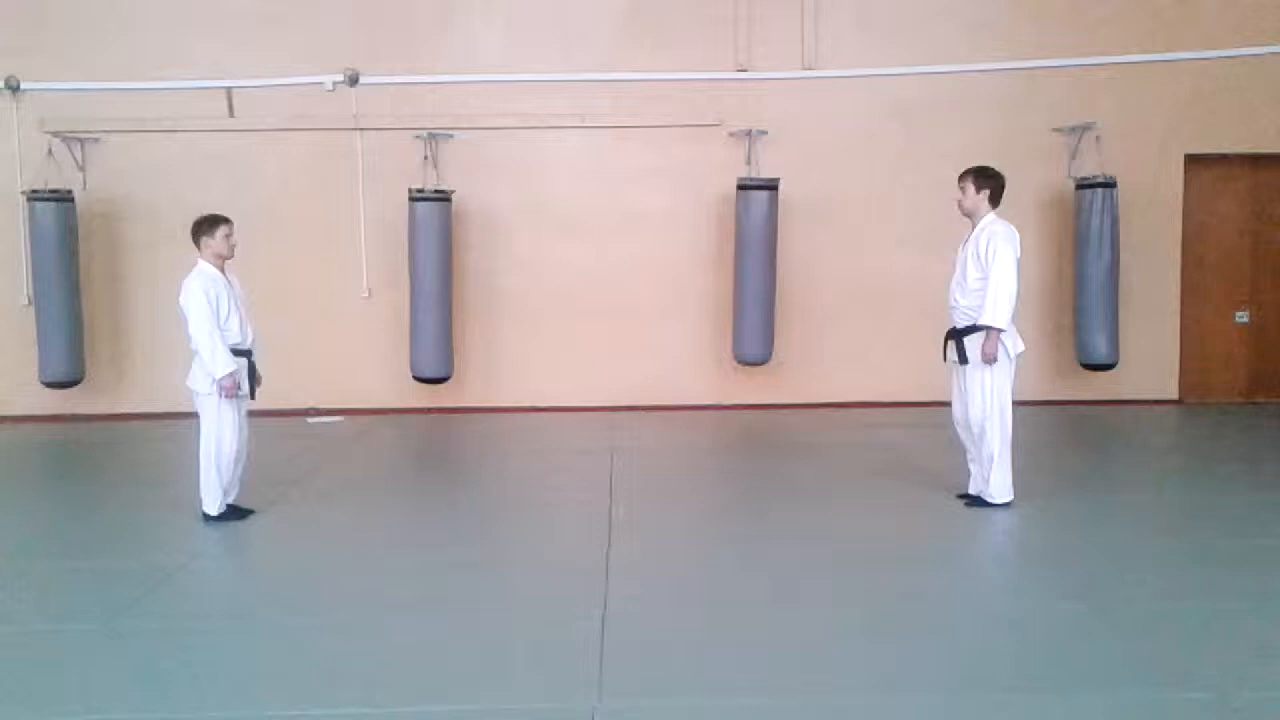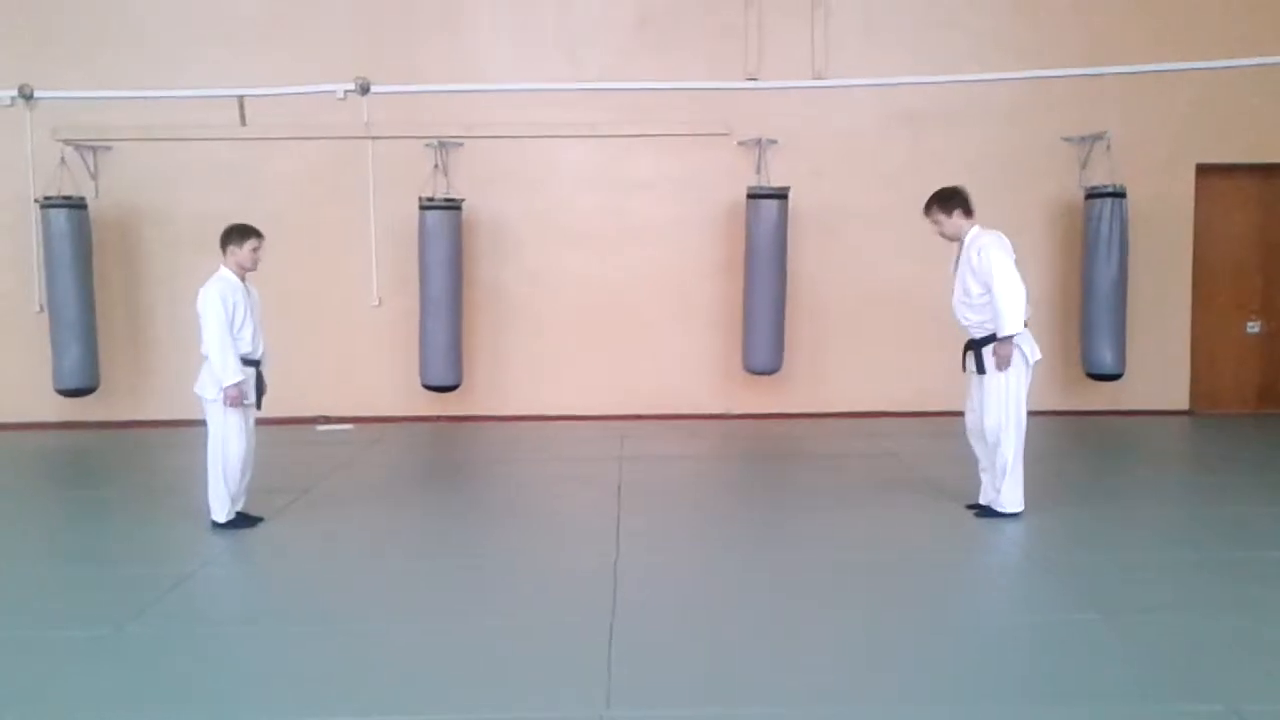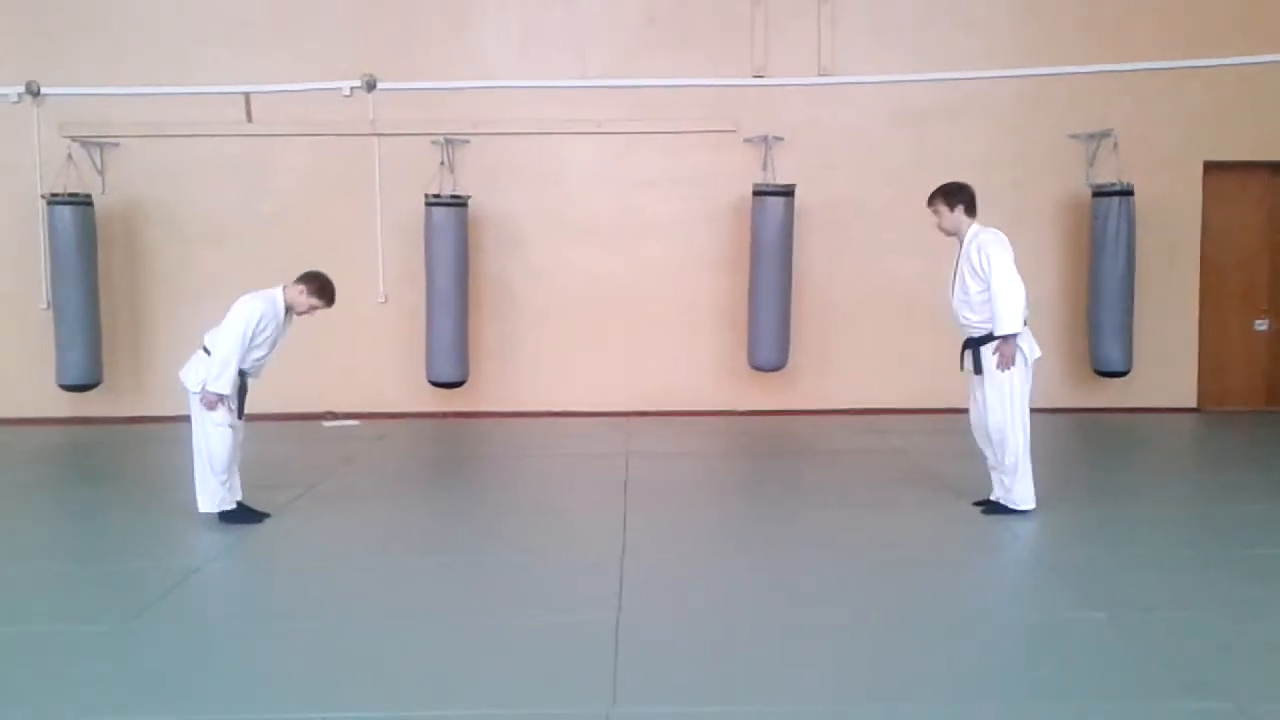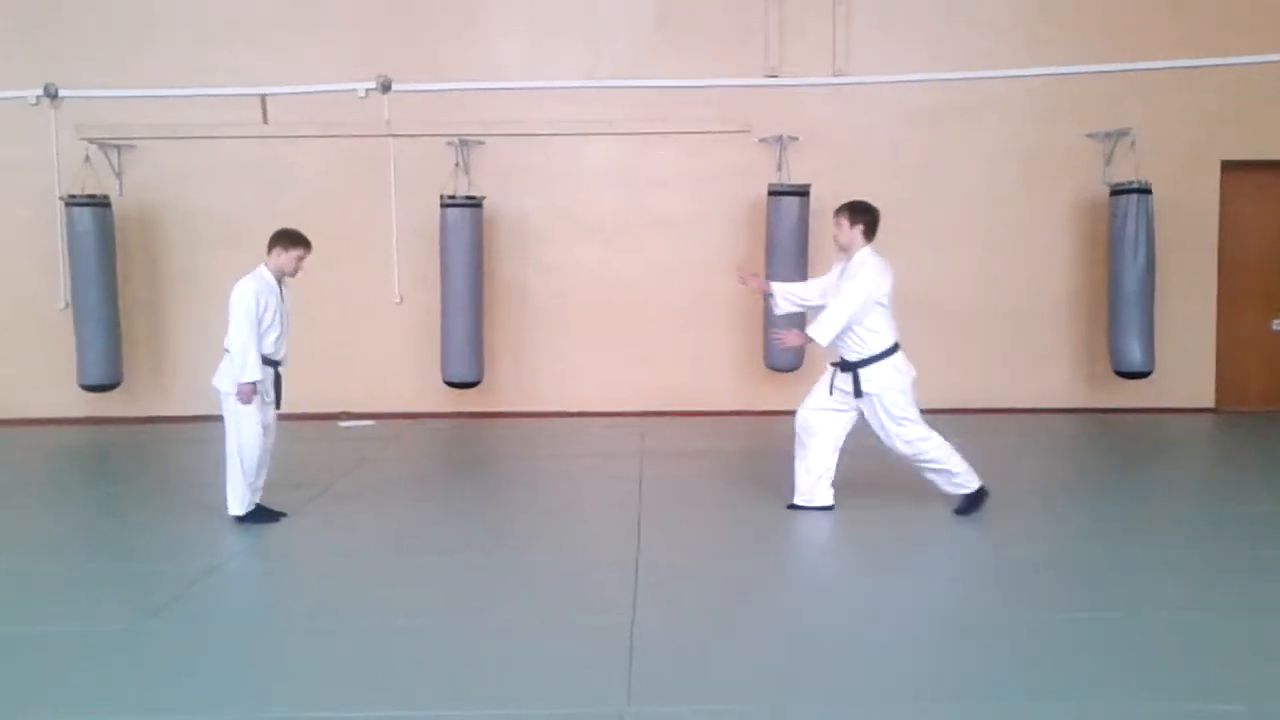
dt=1s
person 1, frame 1
left shoulder: (998, 233)
right shoulder: (975, 235)
left elbow: (1003, 287)
left wrist: (992, 335)
left hip: (986, 339)
right hip: (967, 339)
left knee: (988, 416)
right knee: (966, 415)
left ankle: (997, 491)
right ankle: (981, 484)
person 1, frame 2
left shoulder: (988, 244)
right shoulder: (968, 249)
left elbow: (1011, 291)
left wrist: (1007, 340)
left hip: (1004, 348)
right hip: (982, 349)
left knee: (1001, 425)
right knee: (979, 424)
left ankle: (1008, 501)
right ankle: (992, 494)
person 1, frame 3
left shoulder: (989, 242)
right shoulder: (968, 247)
left elbow: (1009, 290)
left wrist: (1007, 339)
left hip: (1001, 347)
right hip: (981, 347)
left knee: (1005, 423)
right knee: (984, 424)
left ankle: (1018, 499)
right ankle: (1002, 493)
person 1, frame 4
left shoulder: (872, 269)
right shoulder: (844, 267)
left elbow: (842, 310)
right elbow: (814, 292)
left wrist: (805, 337)
right wrist: (768, 289)
left hip: (880, 371)
right hip: (849, 370)
left knee: (910, 437)
right knee: (812, 421)
left ankle: (969, 488)
right ankle: (813, 497)
person 2, frame 1
left shoulder: (228, 280)
right shoulder: (198, 283)
right elbow: (206, 334)
left wrist: (250, 366)
right wrist: (225, 373)
left hip: (236, 369)
right hip: (217, 374)
left knee: (236, 440)
right knee: (221, 441)
left ankle: (226, 500)
right ankle: (214, 507)
person 2, frame 2
left shoulder: (247, 289)
right shoulder: (217, 290)
right elbow: (218, 341)
left wrist: (258, 376)
right wrist: (231, 382)
left hip: (246, 378)
right hip: (226, 382)
left knee: (243, 448)
right knee: (229, 449)
left ankle: (233, 508)
right ankle: (223, 514)
person 2, frame 3
left shoulder: (284, 312)
right shoulder: (258, 307)
right elbow: (228, 348)
left wrist: (229, 386)
right wrist: (214, 388)
left hip: (231, 377)
right hip: (210, 376)
left knee: (231, 440)
right knee: (217, 441)
left ankle: (231, 500)
right ankle: (223, 506)
person 2, frame 4
left shoulder: (279, 289)
right shoulder: (251, 287)
right elbow: (242, 337)
right wrist: (247, 380)
left hip: (265, 376)
right hip: (245, 377)
left knee: (262, 442)
right knee: (247, 442)
left ankle: (251, 501)
right ankle: (242, 507)
